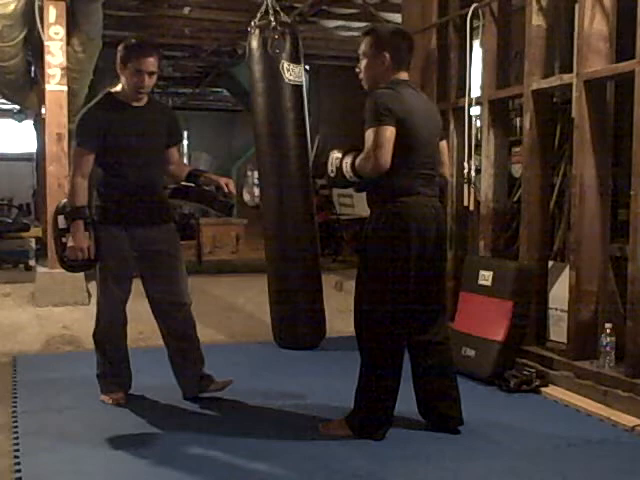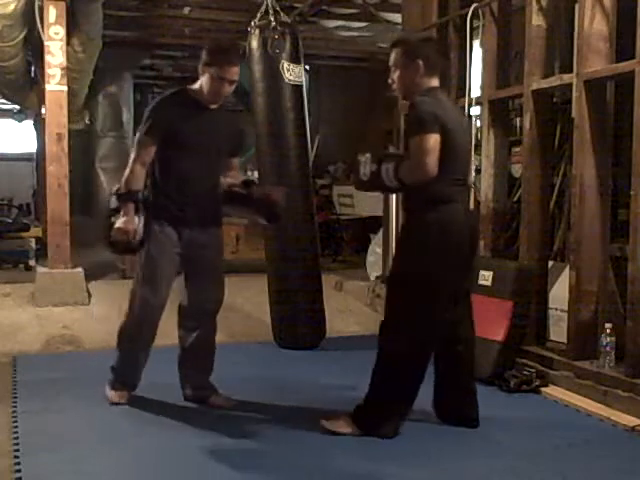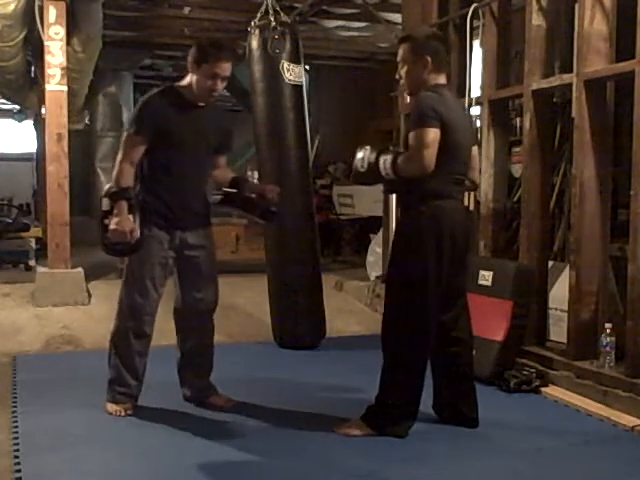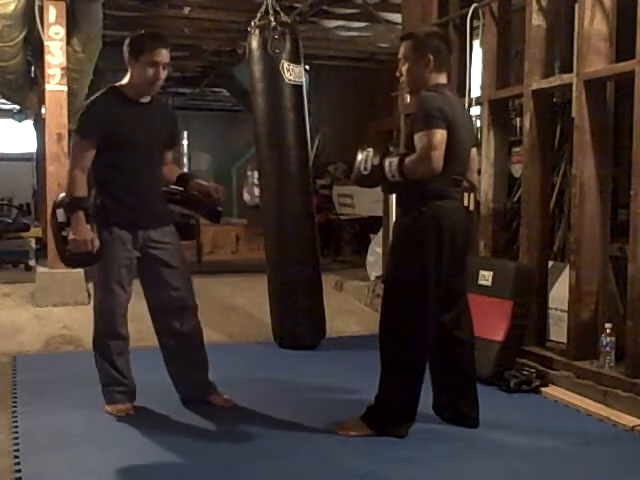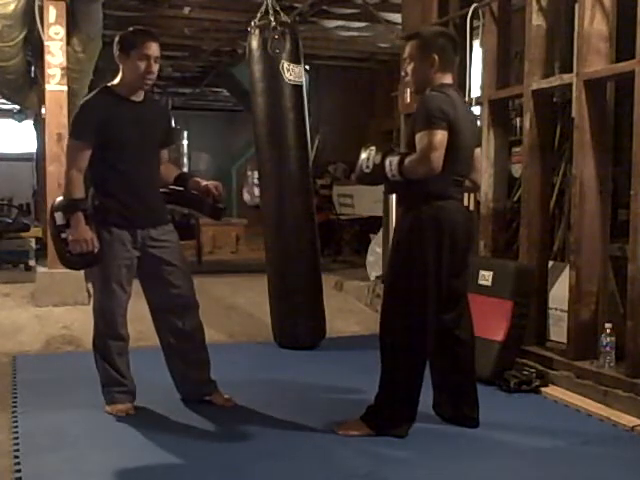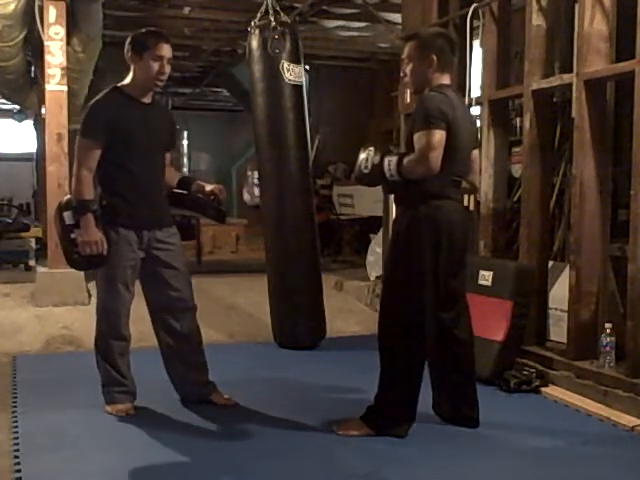
dt=0.7s
person 1, frame 1
left shoulder: (382, 99)
right shoulder: (427, 105)
left elbow: (377, 161)
right elbow: (442, 169)
left wrist: (344, 165)
left hip: (397, 218)
right hip: (431, 214)
left knee: (380, 320)
right knee: (428, 319)
left ankle: (368, 419)
right ankle: (443, 410)
person 1, frame 2
left shoulder: (423, 107)
right shoulder: (452, 110)
left elbow: (424, 168)
left wrist: (382, 173)
right wrist: (395, 171)
left hip: (433, 223)
right hip: (459, 219)
left knee: (406, 323)
right knee: (453, 317)
left ankle: (376, 417)
right ankle: (460, 406)
person 1, frame 3
left shoulder: (425, 103)
right shoulder: (460, 109)
left elbow: (422, 160)
right elbow: (472, 174)
left wrist: (382, 165)
left hip: (427, 219)
right hip: (454, 217)
left knee: (407, 319)
right knee: (450, 315)
left ankle: (389, 416)
right ankle: (458, 406)
person 1, frame 4
left shoulder: (429, 103)
right shoulder: (458, 108)
left elbow: (429, 161)
left wrist: (382, 168)
left hip: (427, 219)
right hip: (453, 216)
left knee: (406, 319)
right knee: (450, 314)
left ankle: (388, 416)
right ankle: (460, 406)
person 1, frame 5
left shoulder: (432, 103)
right shoulder: (464, 109)
left elbow: (428, 162)
left wrist: (383, 167)
left hip: (428, 219)
right hip: (455, 216)
left knee: (405, 318)
right knee: (450, 315)
left ankle: (388, 416)
right ankle: (460, 406)
person 1, frame 6
left shoulder: (431, 103)
right shoulder: (462, 109)
left elbow: (427, 161)
left wrist: (382, 167)
left hip: (425, 218)
right hip: (452, 215)
left knee: (404, 318)
right knee: (449, 314)
left ankle: (389, 416)
right ankle: (459, 406)
person 2, frame 1
left shoulder: (164, 116)
right shoulder: (97, 116)
right elbow: (80, 176)
left wrist: (205, 177)
right wrist: (78, 227)
left hip: (159, 224)
right hip: (113, 227)
left knee: (175, 302)
right knee: (111, 308)
left ankle: (194, 379)
right ankle: (114, 382)
person 2, frame 2
left shoulder: (231, 121)
right shoulder: (168, 108)
right elbow: (140, 162)
right wrist: (128, 209)
left hip: (208, 226)
right hip: (165, 223)
left knee: (205, 306)
right knee: (148, 302)
left ankle: (197, 384)
right ankle: (122, 380)
person 2, frame 3
left shoulder: (218, 119)
right shoulder: (157, 106)
right elbow: (127, 162)
left wrist: (245, 186)
right wrist: (121, 211)
left hip: (197, 227)
right hip: (154, 226)
left knee: (200, 307)
right knee: (137, 308)
left ankle: (198, 386)
right ankle: (121, 391)
person 2, frame 4
left shoulder: (165, 114)
right shoulder: (102, 108)
right elbow: (79, 169)
left wrist: (192, 183)
right wrist: (78, 220)
left hip: (159, 226)
right hip: (114, 228)
left knee: (179, 306)
right knee: (111, 312)
left ankle: (197, 386)
right ankle: (118, 393)
person 2, frame 5
left shoulder: (159, 113)
right shoulder: (96, 108)
right elbow: (75, 170)
left wrist: (192, 182)
right wrist: (77, 221)
left hip: (158, 225)
right hip: (112, 228)
left knee: (181, 305)
right knee: (111, 313)
left ankle: (198, 385)
right ankle: (118, 393)
person 2, frame 6
left shoulder: (163, 116)
right shoulder: (105, 108)
right elbow: (85, 170)
left wrist: (195, 186)
right wrist: (87, 221)
left hip: (161, 227)
right hip: (119, 228)
left knee: (179, 308)
right knee: (114, 313)
left ankle: (197, 386)
right ankle: (118, 392)
